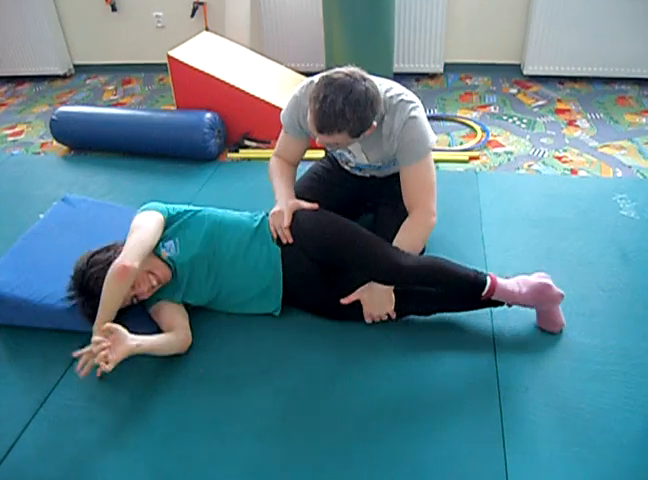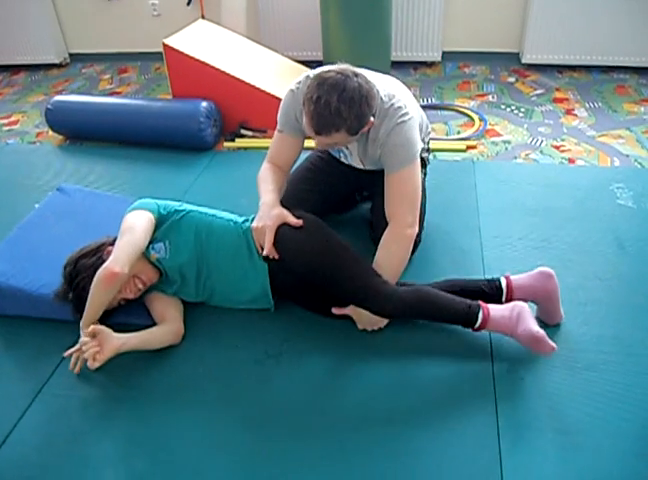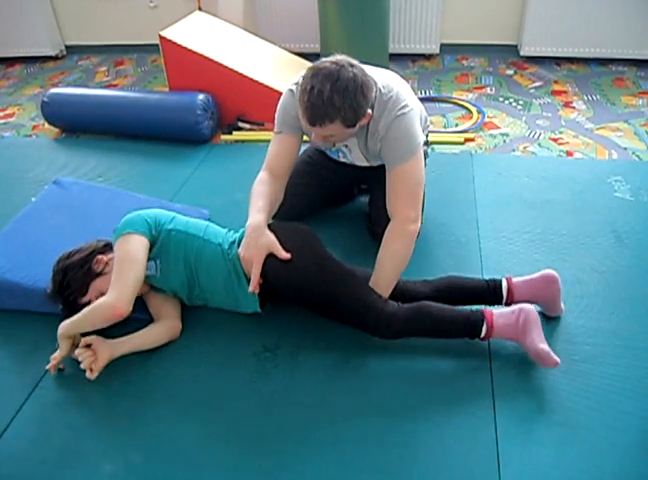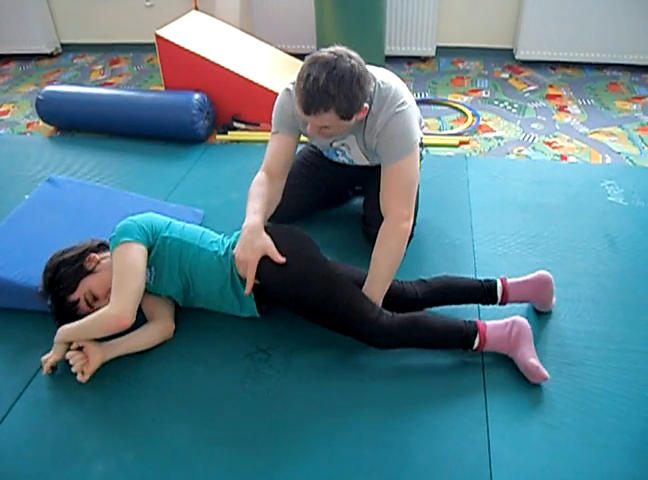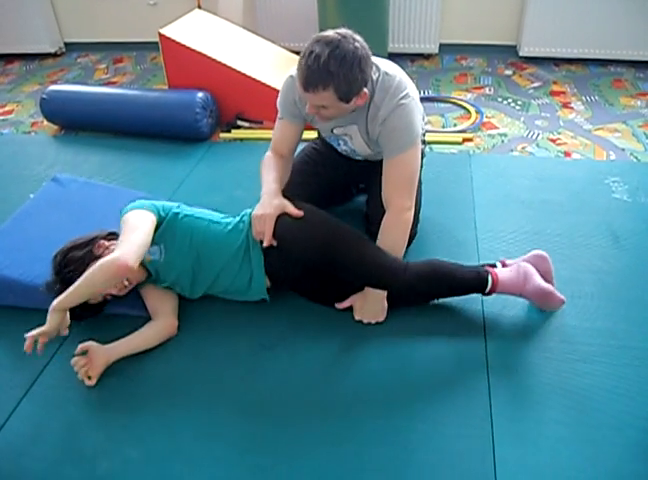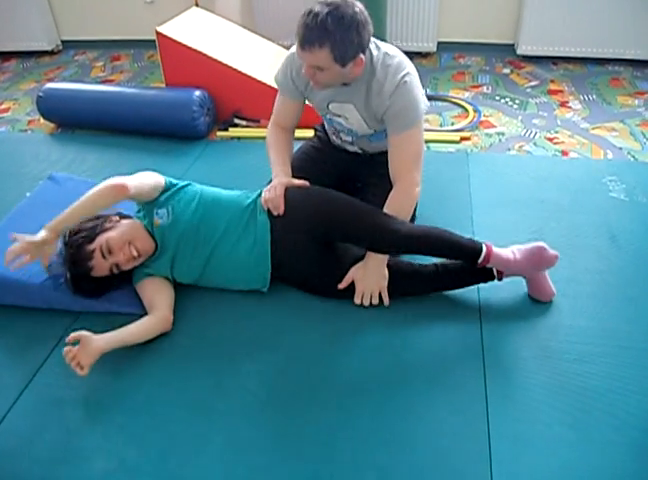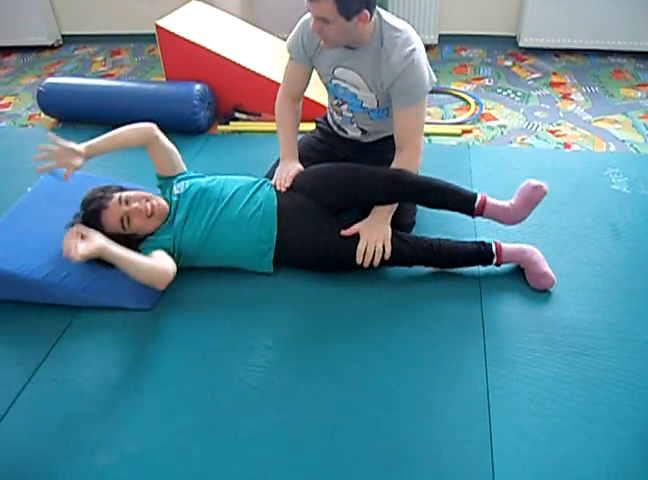
dt=0.4s
person 1, frame 1
left shoulder: (152, 217)
right shoulder: (162, 300)
left elbow: (125, 263)
right elbow: (181, 338)
left wrist: (99, 326)
right wrist: (129, 343)
left hip: (292, 240)
right hip: (294, 292)
left knee: (397, 269)
right knee: (407, 303)
left ankle: (508, 286)
right ankle: (513, 298)
person 1, frame 2
left shoulder: (142, 213)
right shoulder: (156, 287)
left elbow: (113, 269)
right elbow: (172, 329)
left wrist: (86, 323)
right wrist: (114, 342)
left hip: (283, 245)
right hip: (282, 289)
left knee: (385, 299)
right knee: (394, 304)
left ankle: (500, 315)
right ankle: (518, 286)
person 1, frame 3
left shoulder: (133, 227)
right shoulder: (150, 284)
left elbow: (118, 304)
right elbow: (170, 324)
left wrist: (69, 328)
right wrist: (109, 348)
left hip: (276, 258)
right hip: (270, 287)
left knee: (385, 319)
right knee: (407, 292)
left ankle: (509, 321)
right ankle: (521, 287)
person 1, frame 4
left shoulder: (128, 233)
right shoulder: (145, 280)
left elbow: (121, 316)
right elbow: (163, 325)
left wrist: (65, 334)
right wrist: (100, 351)
left hip: (272, 263)
right hip: (265, 287)
left knee: (379, 326)
right knee: (405, 295)
left ankle: (499, 333)
right ankle: (513, 288)
person 1, frame 5
left shoulder: (138, 214)
right shoulder: (152, 279)
left elbow: (120, 261)
right elbow: (167, 322)
left wrist: (60, 304)
right wrist: (106, 352)
left hip: (280, 238)
right hip: (283, 278)
left knee: (395, 276)
right knee: (399, 293)
left ankle: (508, 275)
right ankle: (512, 268)
person 1, frame 6
left shoulder: (154, 196)
right shoulder: (147, 271)
left elbow: (116, 186)
right elbow: (162, 319)
left wrist: (48, 234)
right wrist: (98, 342)
left hip: (282, 216)
right hip: (281, 266)
left knee: (392, 234)
right knee: (391, 280)
left ankle: (501, 255)
right ankle: (501, 272)
person 1, frame 7
left shoulder: (173, 186)
right shoulder: (157, 245)
left elbow: (148, 131)
right elbow: (162, 276)
left wrist: (82, 152)
right wrist: (101, 247)
left hip: (289, 193)
right hip: (291, 244)
left knee: (392, 181)
right knee: (400, 249)
left ankle: (498, 207)
right ankle: (504, 253)
person 2, frame 1
left shoulder: (406, 118)
right shoulder: (305, 98)
left elbow: (424, 213)
right elbow: (282, 158)
left wrist: (383, 284)
right wrist: (284, 199)
left hip: (396, 174)
right hip: (343, 168)
right knee: (284, 225)
left ankle: (375, 209)
right ankle: (361, 207)
person 2, frame 2
left shoulder: (398, 121)
right shoulder: (299, 94)
left elbow: (404, 225)
right elbow: (274, 164)
right wrist: (268, 205)
left hip: (399, 160)
right hip: (339, 159)
left knee: (401, 247)
right knee: (282, 220)
left ankle: (373, 197)
right ankle: (359, 194)
person 2, frame 3
left shoulder: (397, 115)
right shoulder: (296, 97)
left elbow: (407, 221)
right elbow: (272, 173)
right wrist: (256, 225)
left hip: (398, 154)
right hip: (334, 156)
left knee: (390, 230)
right knee: (282, 207)
left ankle: (372, 190)
right ankle: (355, 187)
person 2, frame 4
left shoulder: (395, 112)
right shoulder: (293, 97)
left elbow: (399, 219)
right elbow: (271, 174)
left wrist: (370, 299)
right wrist: (253, 224)
left hip: (388, 159)
right hip: (330, 156)
left knee: (383, 232)
right knee: (277, 209)
left ankle: (366, 189)
right ankle: (351, 188)
person 2, frame 5
left shoulder: (398, 103)
right shoulder: (298, 84)
left elbow: (400, 210)
right elbow: (278, 153)
left wrist: (375, 291)
right wrist: (270, 195)
left hip: (391, 155)
right hip: (335, 149)
left knee: (398, 237)
right knee: (282, 205)
left ankle: (369, 188)
right ankle: (356, 185)
person 2, frame 6
left shoulder: (398, 82)
right shoulder: (299, 62)
left elbow: (407, 184)
right elbow: (279, 126)
left wrist: (376, 262)
right wrist: (281, 176)
left hip: (385, 152)
right hip: (333, 144)
right knee: (277, 204)
left ankle: (364, 188)
right ankle: (351, 185)
person 2, frame 7
left shoulder: (405, 54)
right shoulder: (309, 30)
left elbow: (409, 151)
right elbow: (288, 98)
left wrist: (381, 218)
right wrist: (288, 158)
left hip: (386, 142)
right hip: (335, 133)
left knee: (394, 224)
